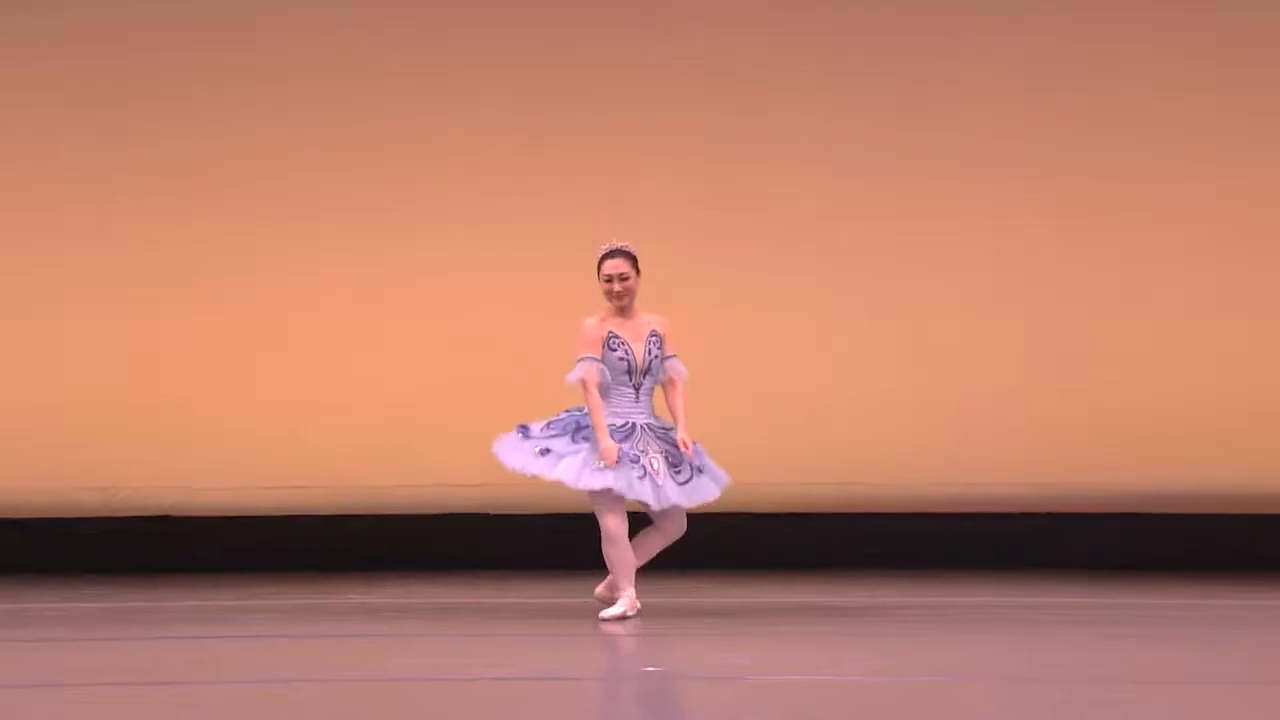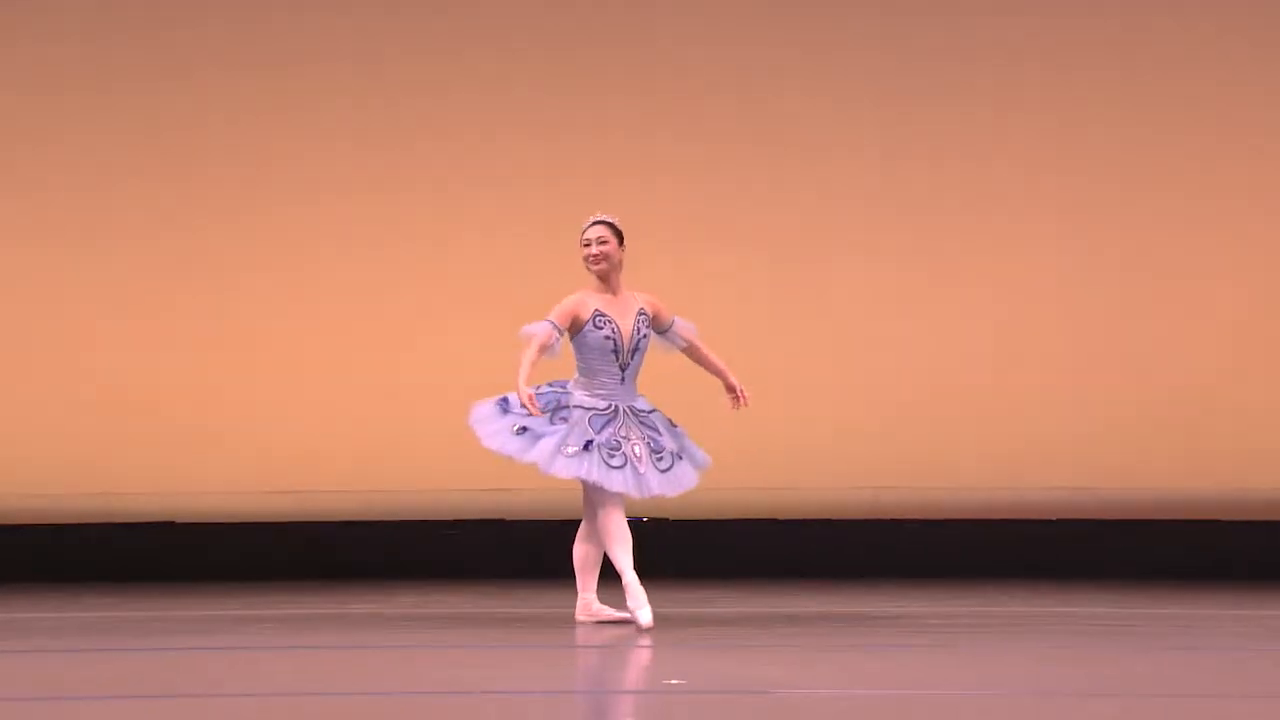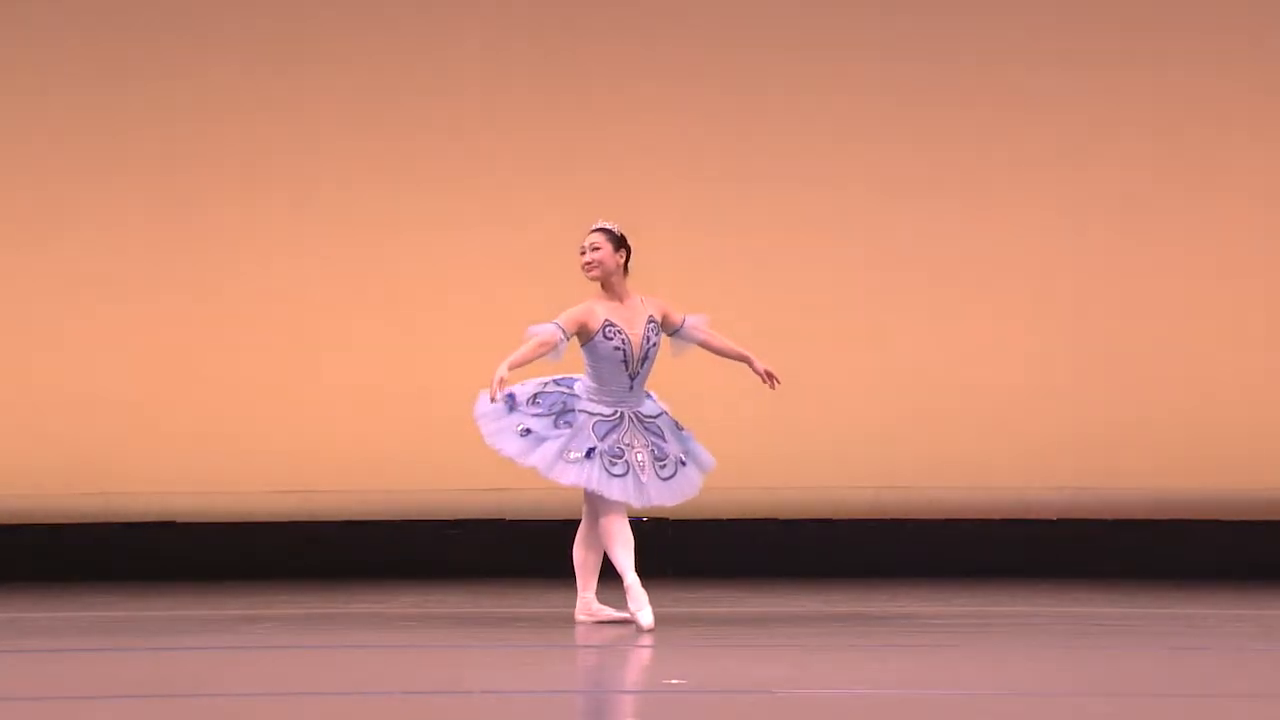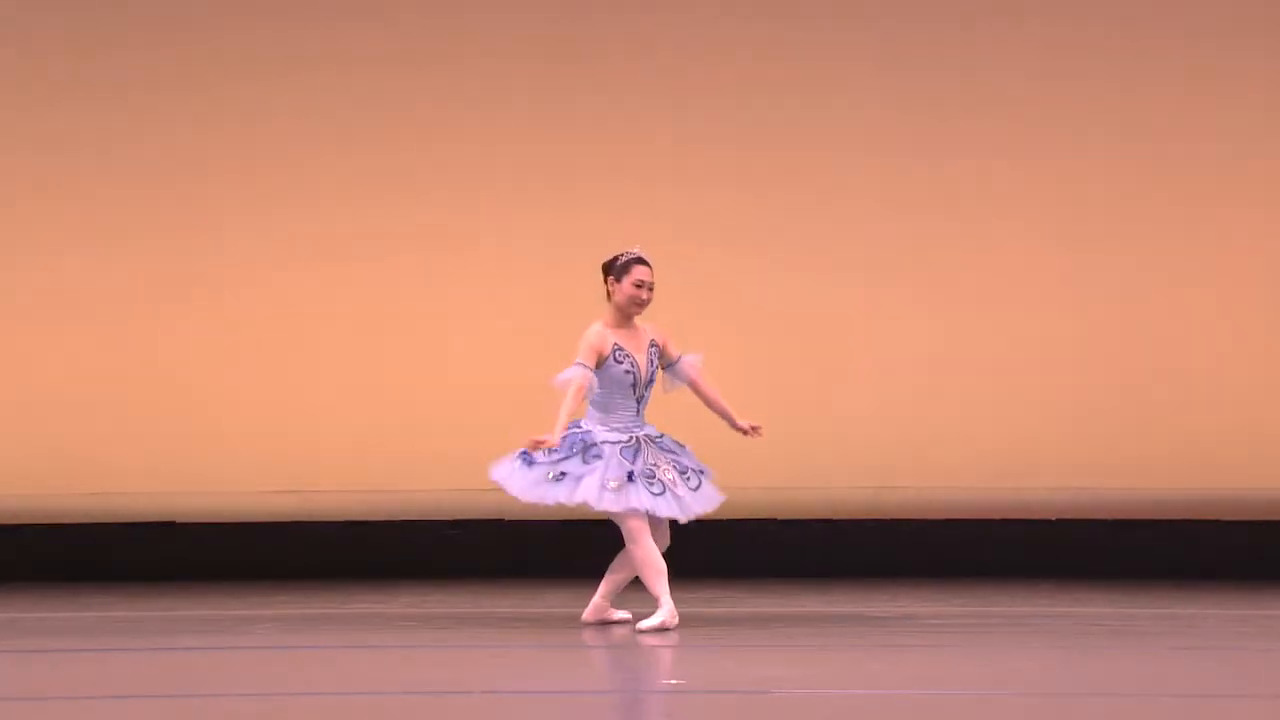
dt=1s
person 1, frame 1
left shoulder: (659, 326)
right shoulder: (594, 327)
left elbow: (673, 382)
right elbow: (589, 387)
left wrist: (681, 430)
right wrist: (603, 437)
left hip: (649, 436)
right hip: (605, 435)
left knee: (673, 524)
right knee: (613, 526)
left ankle: (613, 584)
right ankle: (626, 595)
person 1, frame 2
left shoulder: (646, 305)
right shoulder: (577, 305)
left elbow: (687, 341)
right elbow: (538, 341)
left wrist: (726, 377)
right wrist: (522, 382)
left hip: (629, 416)
right hip: (586, 415)
left knee: (597, 510)
right knee: (608, 504)
left ankle: (587, 601)
right ankle: (632, 584)
person 1, frame 3
left shoulder: (655, 308)
right shoulder: (587, 313)
left elbow: (700, 334)
right elbow: (544, 339)
left wrist: (750, 359)
right wrist: (506, 366)
left hip: (635, 419)
right hip: (593, 419)
left knee: (598, 512)
right knee: (610, 507)
left ankle: (587, 601)
person 1, frame 4
left shoulder: (654, 338)
right shoulder: (596, 337)
left elbow: (693, 378)
right elbow: (578, 386)
left wrist: (734, 419)
right wrist: (557, 432)
left hip: (641, 446)
right hip: (602, 446)
left knee: (656, 537)
right knee: (636, 528)
left ankle: (598, 606)
right ankle: (666, 606)
